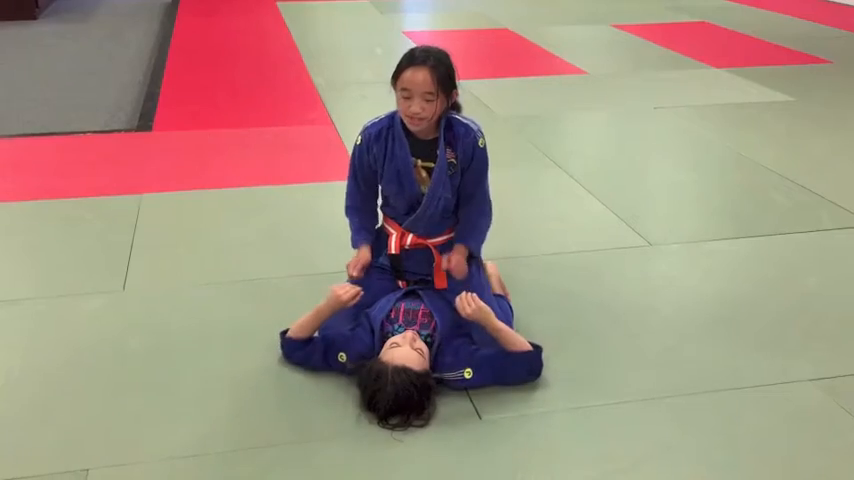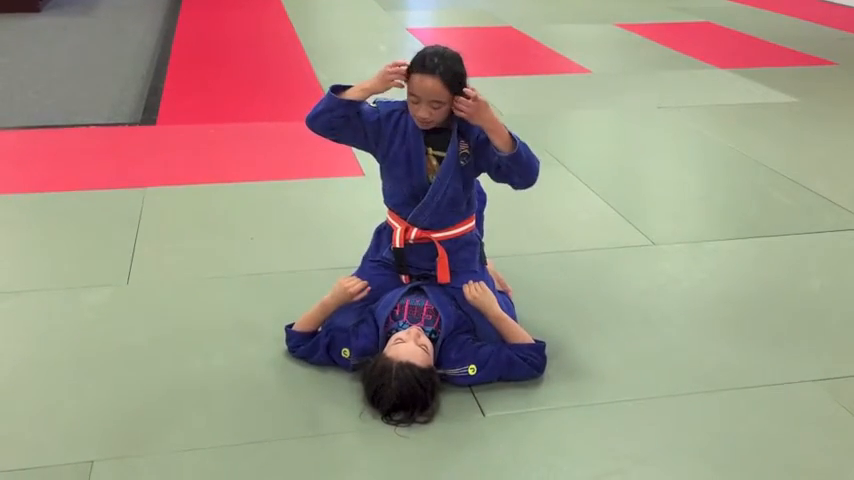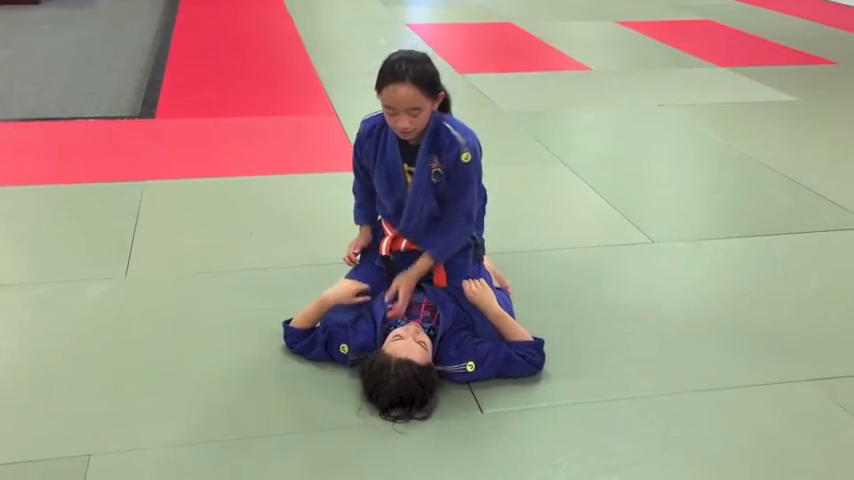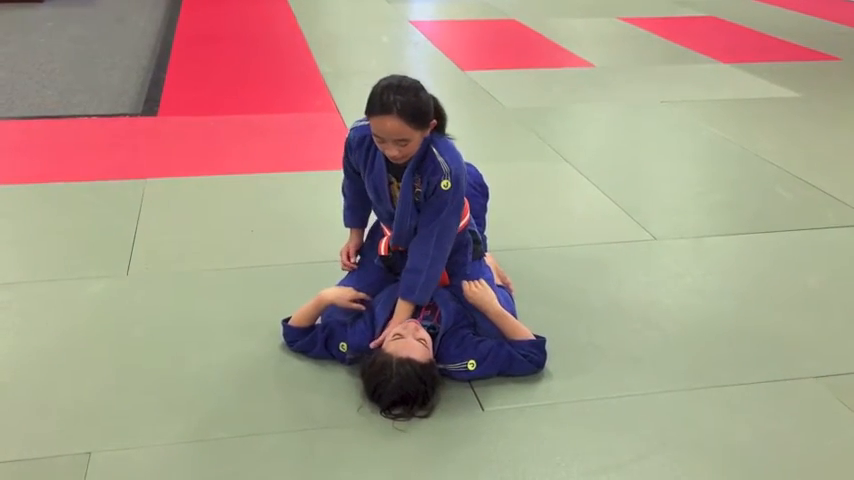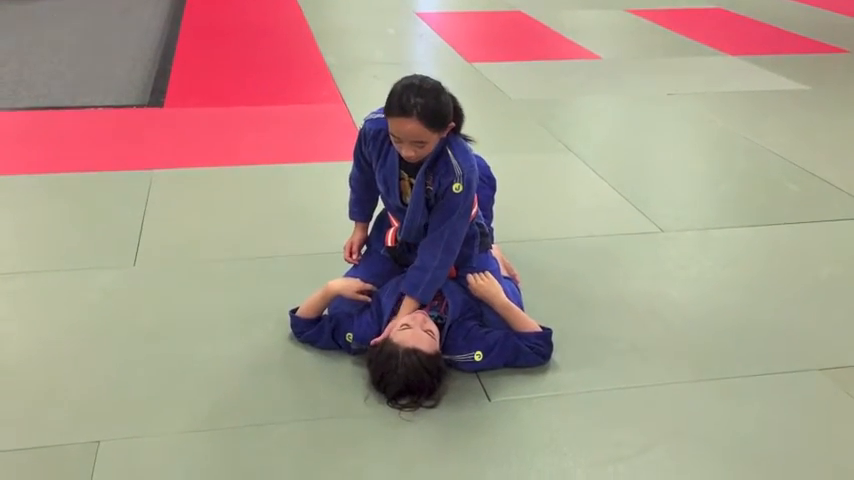
dt=1s
person 1, frame 1
left shoulder: (467, 139)
right shoulder: (374, 137)
left elbow: (476, 202)
right elbow: (361, 196)
left wrist: (462, 250)
right wrist: (362, 245)
left hip: (451, 248)
right hip: (392, 249)
person 1, frame 2
left shoulder: (474, 130)
right shoulder: (389, 119)
left elbow: (525, 174)
right elbow: (320, 121)
left wrist: (490, 123)
right wrist: (369, 88)
left hip: (456, 249)
right hip: (396, 245)
left knee: (493, 335)
right knee: (342, 330)
left ankle: (485, 275)
person 1, frame 3
left shoulder: (460, 146)
right shoulder: (371, 133)
left elbow: (456, 223)
left wrist: (414, 273)
right wrist: (364, 232)
left hip: (449, 251)
right hip: (389, 246)
left ankle: (479, 265)
person 1, frame 4
left shoulder: (446, 168)
right shoulder: (359, 138)
left elbow: (431, 246)
left wrist: (400, 318)
right wrist: (356, 235)
left hip: (446, 247)
right hip: (391, 240)
right knee: (338, 315)
left ankle: (482, 262)
person 1, frame 5
left shoulder: (459, 169)
right shoulder: (374, 130)
left elbow: (440, 248)
left wrist: (404, 316)
right wrist: (361, 227)
left hip: (456, 241)
right hip: (397, 233)
person 2, frame 1
left shoulder: (359, 352)
right shoulder: (452, 364)
left elbow: (294, 346)
right elbow: (529, 363)
left wrist: (327, 306)
right wrist: (489, 321)
right ankle: (488, 273)
person 2, frame 2
left shoulder: (361, 347)
right shoulder: (458, 362)
left elbow: (298, 339)
right elbow: (533, 358)
left wrist: (332, 300)
right wrist: (492, 309)
person 2, frame 3
left shoulder: (360, 343)
right shoulder: (454, 359)
left elbow: (296, 336)
right elbow: (531, 356)
left wrist: (328, 298)
right wrist: (491, 307)
person 2, frame 4
left shoulder: (359, 342)
right shoulder: (455, 356)
left elbow: (296, 334)
right elbow: (533, 355)
left wrist: (324, 297)
right wrist: (492, 306)
right ankle: (485, 262)
person 2, frame 5
left shoulder: (365, 333)
right shoulder: (461, 347)
left elbow: (303, 325)
right elbow: (539, 347)
left wrist: (331, 288)
right wrist: (497, 298)
